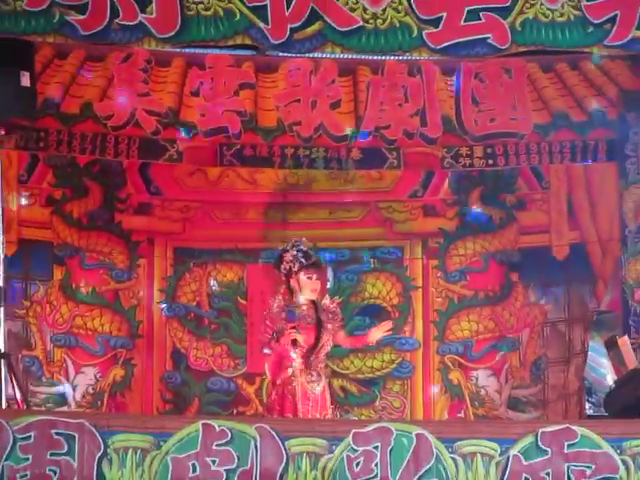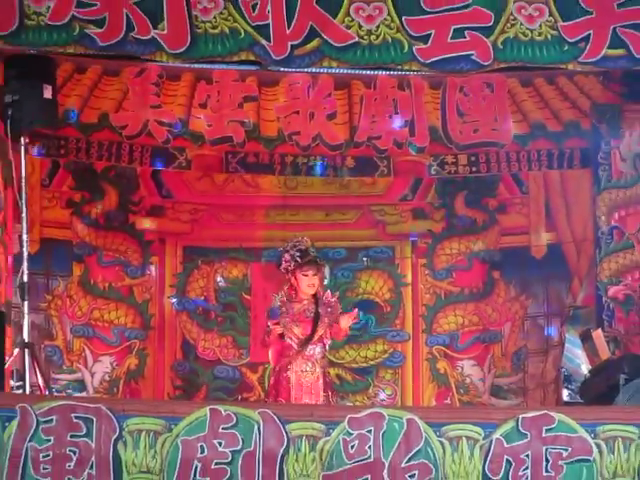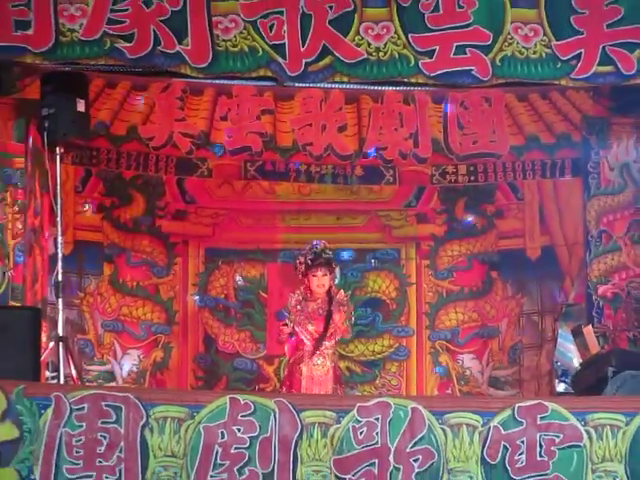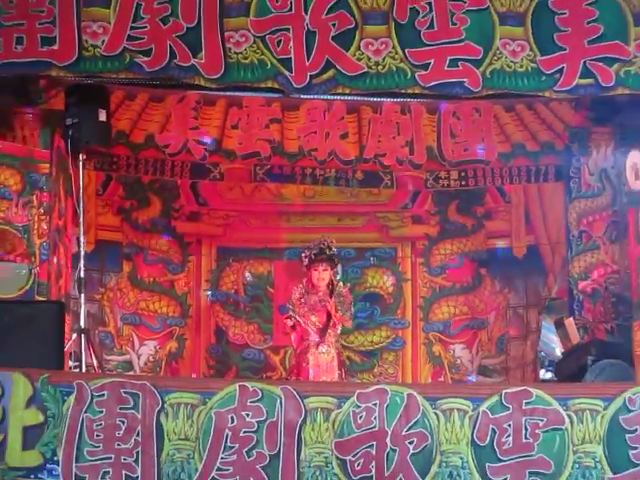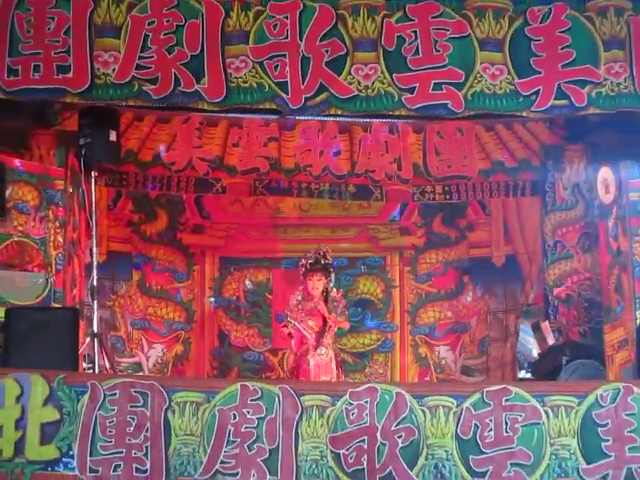
dt=0.3s
person 1, frame 1
left shoulder: (326, 311)
right shoulder: (279, 312)
left elbow: (343, 340)
right elbow: (266, 350)
left wrist: (368, 338)
right wrist: (281, 340)
left hip: (317, 387)
right hip: (289, 386)
person 1, frame 2
left shoulder: (327, 304)
right shoulder: (281, 305)
left elbow: (336, 337)
right elbow: (270, 342)
left wrist: (342, 327)
right wrist: (274, 333)
left hip: (316, 375)
right hip: (289, 374)
person 1, frame 3
left shoulder: (339, 302)
right shoulder: (297, 302)
left elbow: (347, 335)
right elbow: (289, 338)
left wrist: (340, 324)
right wrist: (285, 333)
left hip: (327, 368)
right hip: (301, 367)
person 1, frame 4
left shoulder: (340, 294)
right shoulder: (300, 294)
left elbow: (349, 324)
right elbow: (295, 328)
left wrist: (335, 313)
right wrist: (290, 324)
left hip: (331, 356)
right hip: (307, 356)
person 1, frame 5
left shoulder: (334, 299)
right shoulder: (297, 301)
left elbow: (346, 325)
right elbow: (294, 332)
left wrist: (328, 314)
right wrist: (287, 331)
left hip: (328, 357)
right hip: (306, 358)
